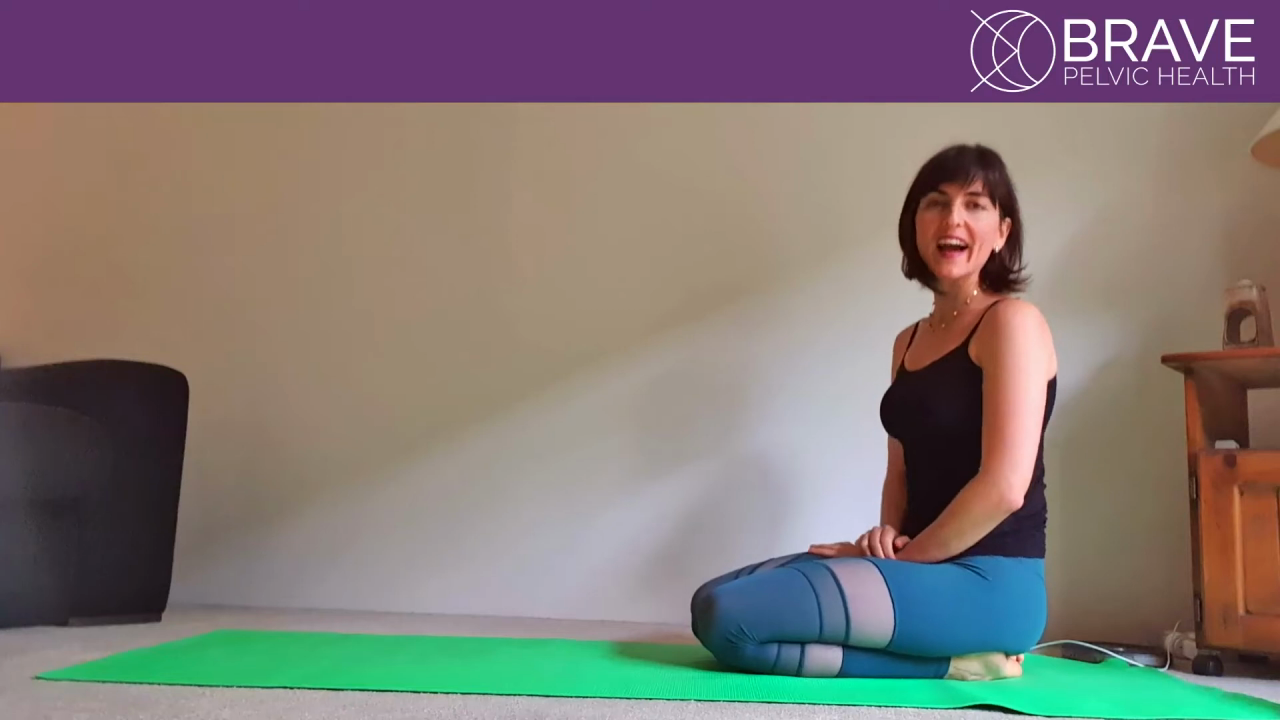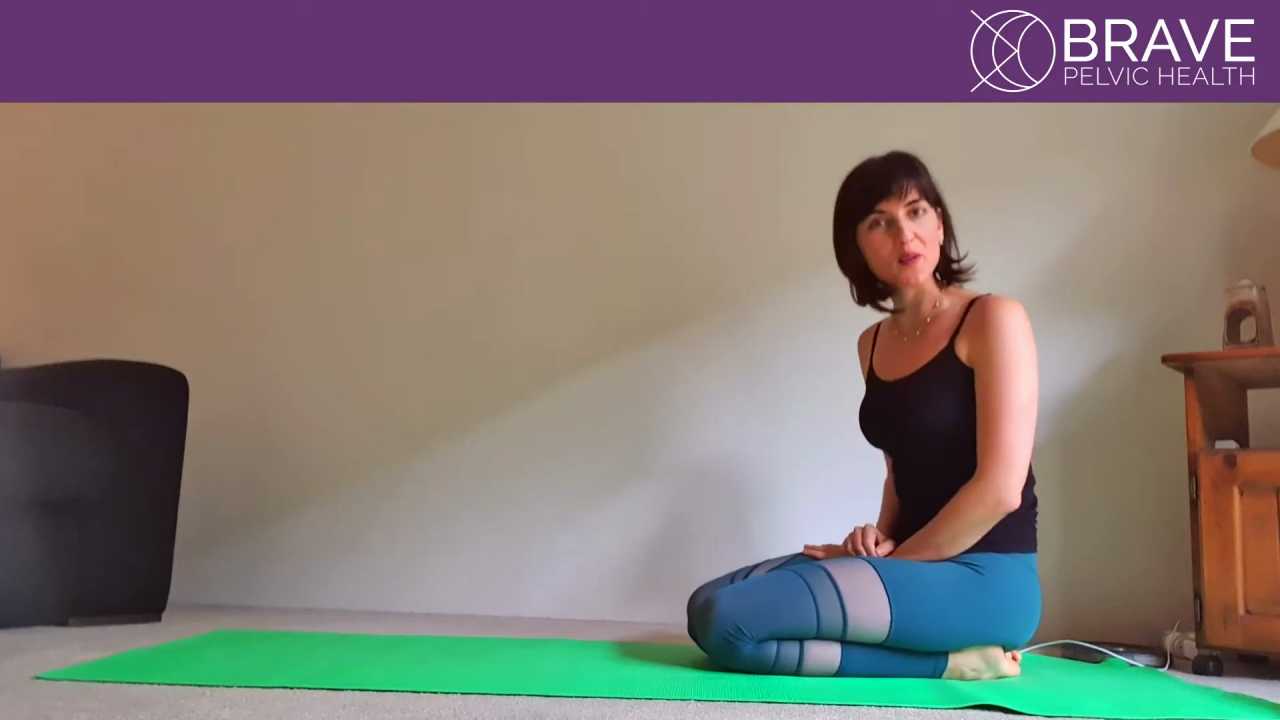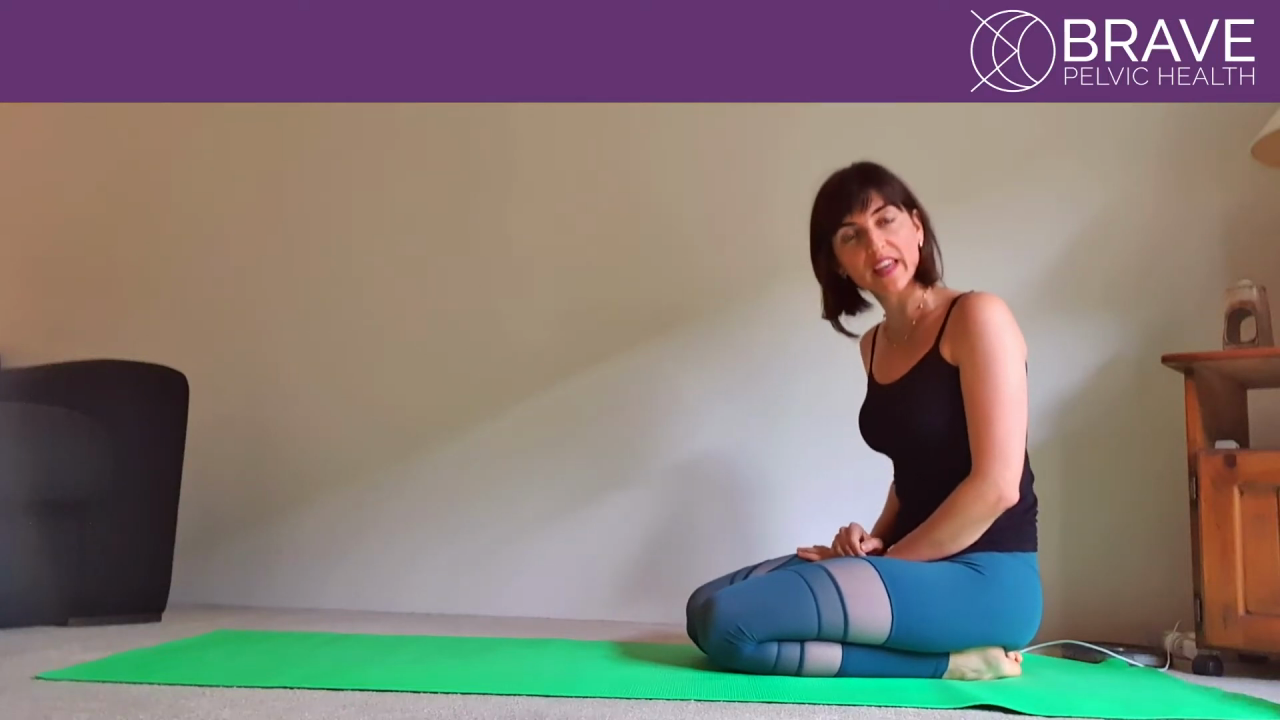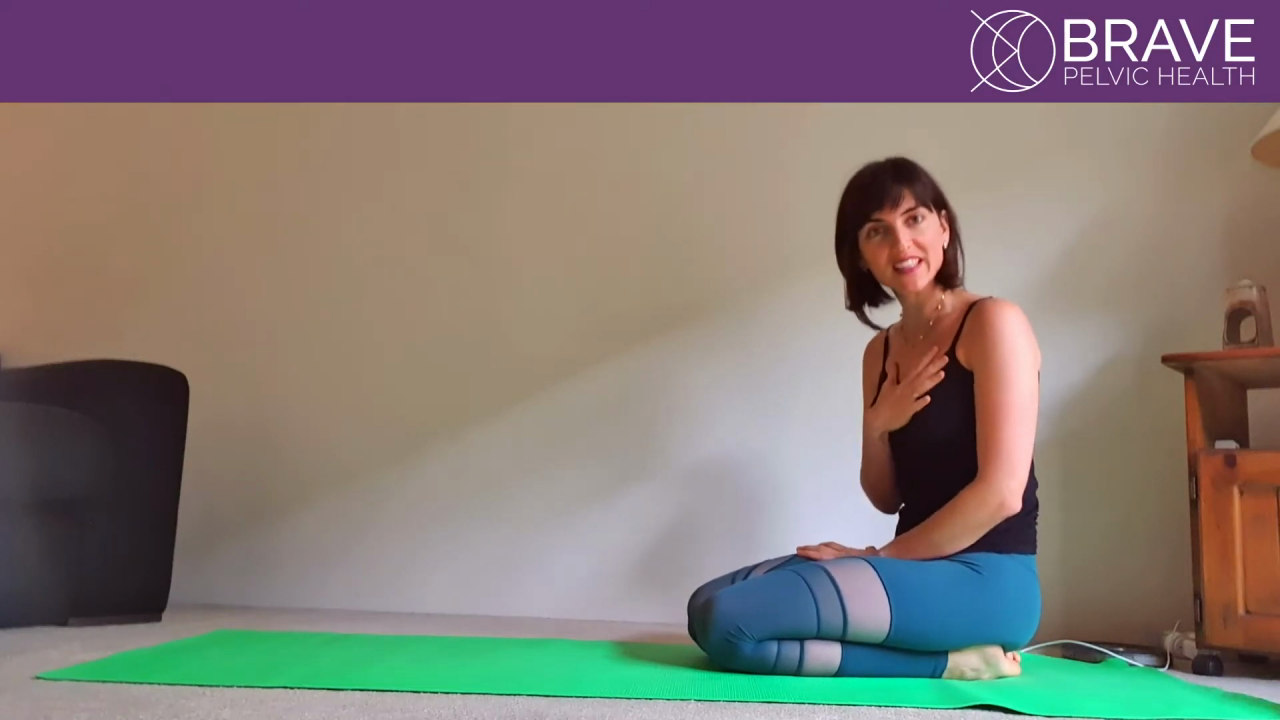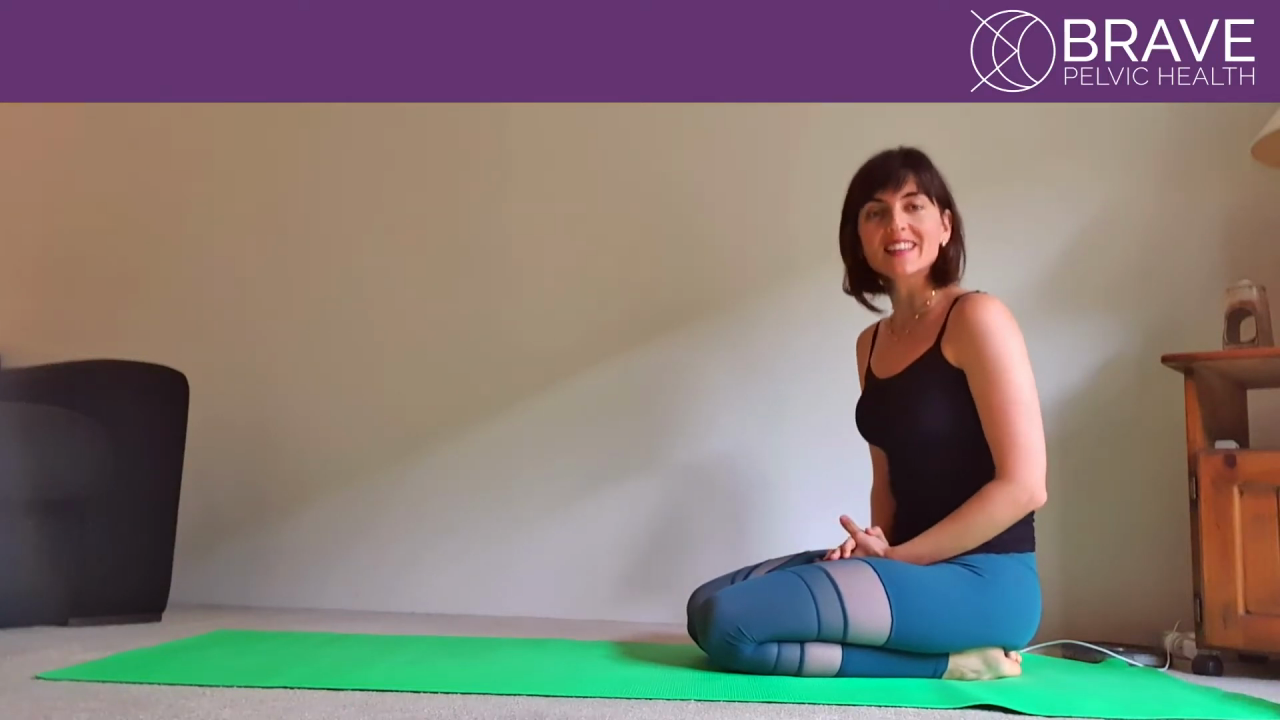
dt=1s
person 1, frame 1
left shoulder: (1012, 321)
right shoulder: (909, 341)
left elbow: (1004, 487)
left wrist: (901, 557)
right wrist: (888, 537)
left hip: (990, 585)
right hip: (931, 568)
left knee: (731, 620)
right knee: (714, 606)
left ankle: (956, 658)
person 1, frame 2
left shoulder: (994, 319)
right shoulder: (873, 343)
left elbow: (1000, 489)
left wrist: (894, 560)
right wrist: (882, 540)
left hip: (983, 581)
right hip: (920, 566)
left knee: (730, 624)
right knee: (709, 609)
left ankle: (953, 657)
person 1, frame 3
left shoulder: (977, 316)
right shoulder: (874, 345)
left elbow: (997, 485)
left wrist: (890, 559)
right wrist: (875, 541)
left hip: (984, 580)
right hip: (920, 567)
left knee: (730, 623)
right knee: (708, 608)
left ankle: (953, 658)
person 1, frame 4
left shoulder: (993, 322)
right shoulder: (881, 351)
left elbow: (1002, 492)
left wrist: (881, 558)
right wrist: (876, 428)
left hip: (983, 582)
right hip: (919, 571)
left knee: (731, 622)
right knee: (708, 607)
left ankle: (953, 655)
person 1, frame 5
left shoulder: (977, 317)
right shoulder: (871, 344)
left elbow: (1023, 486)
left wrist: (897, 559)
right wrist: (876, 546)
left hip: (983, 583)
right hip: (913, 567)
left knee: (731, 625)
right knee: (708, 609)
left ankle: (954, 656)
